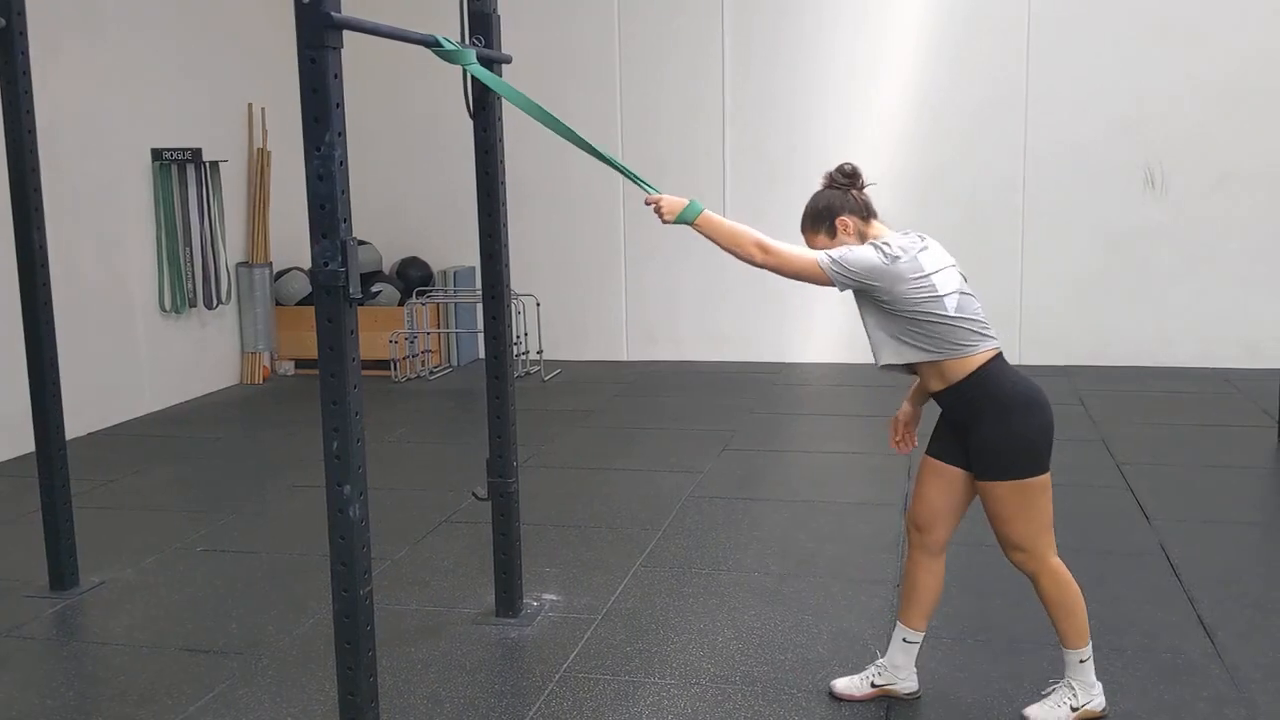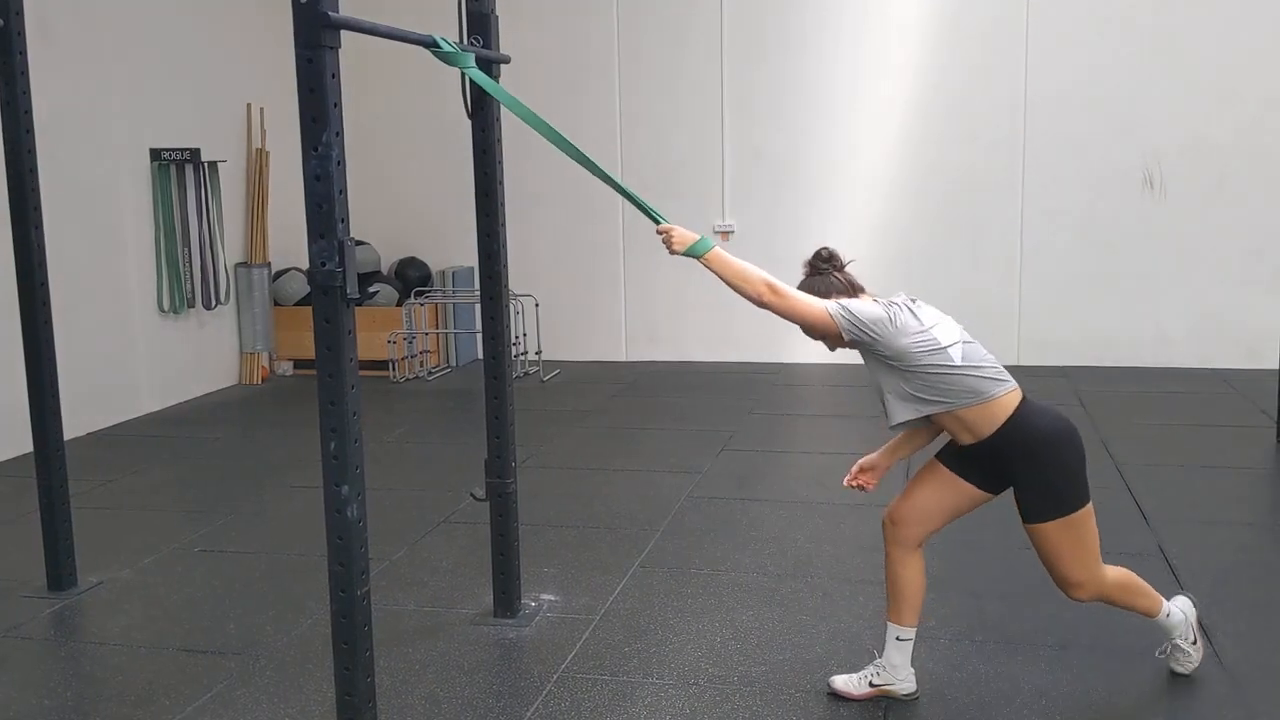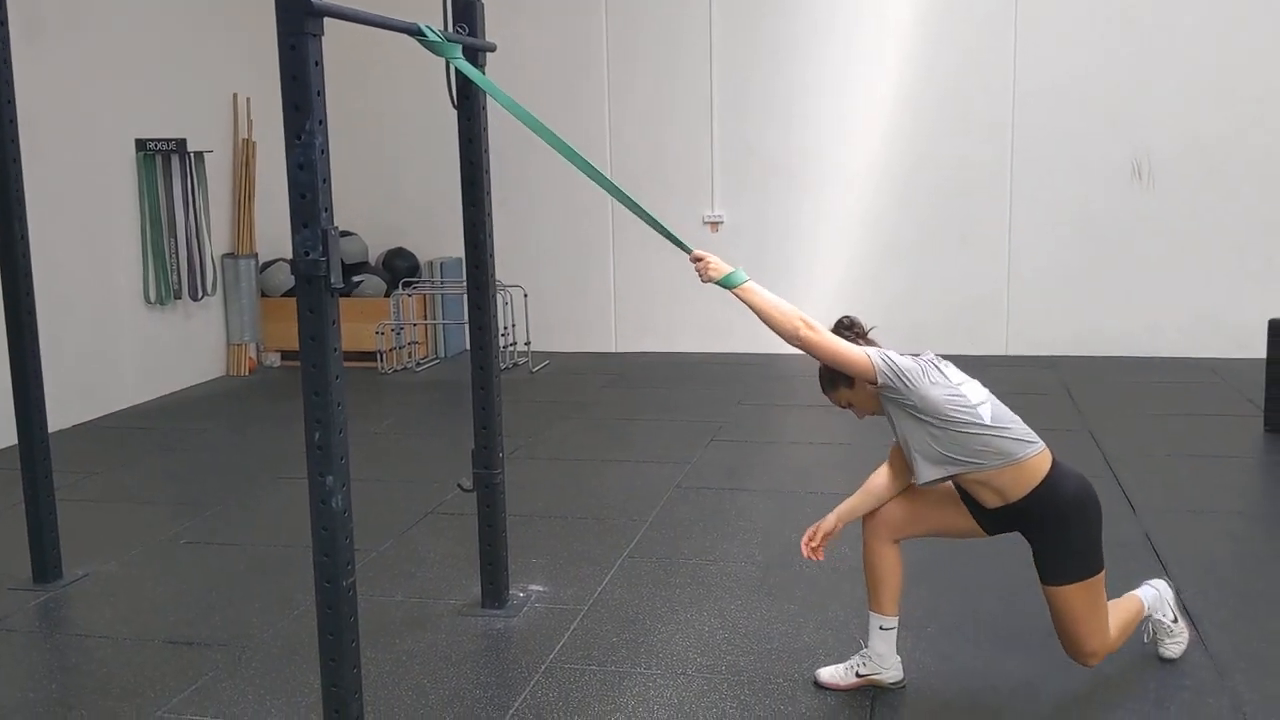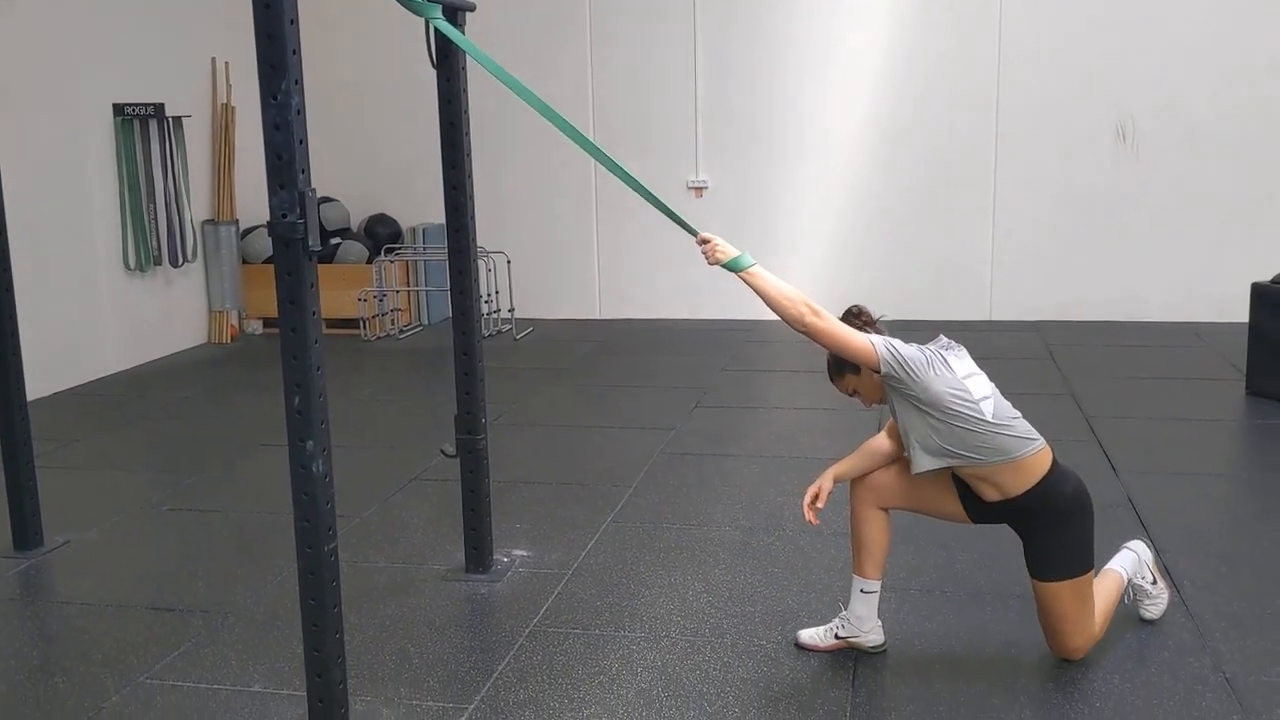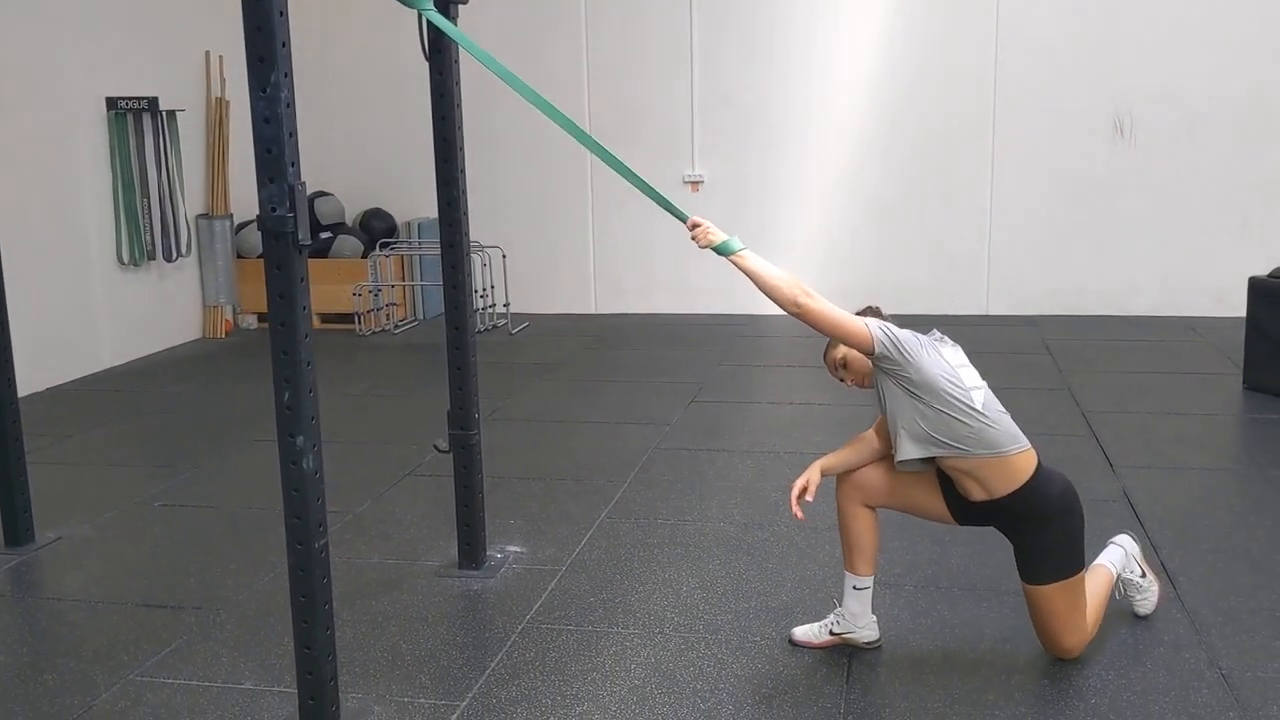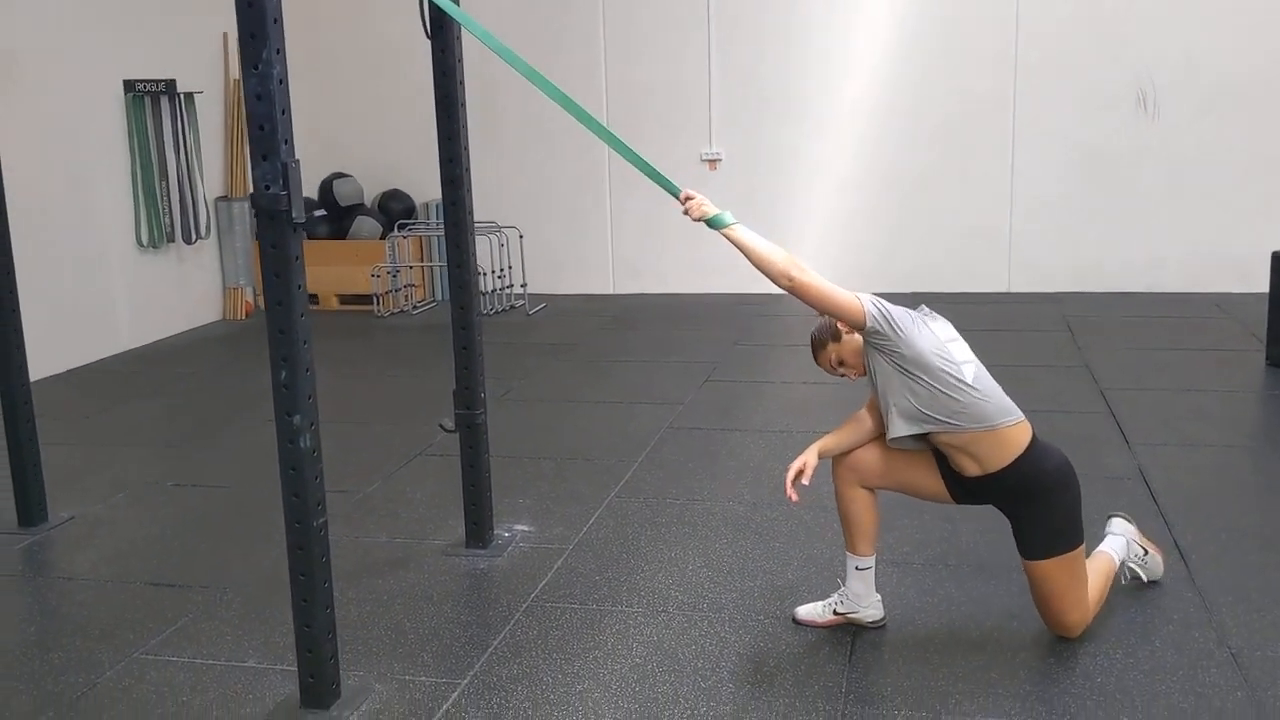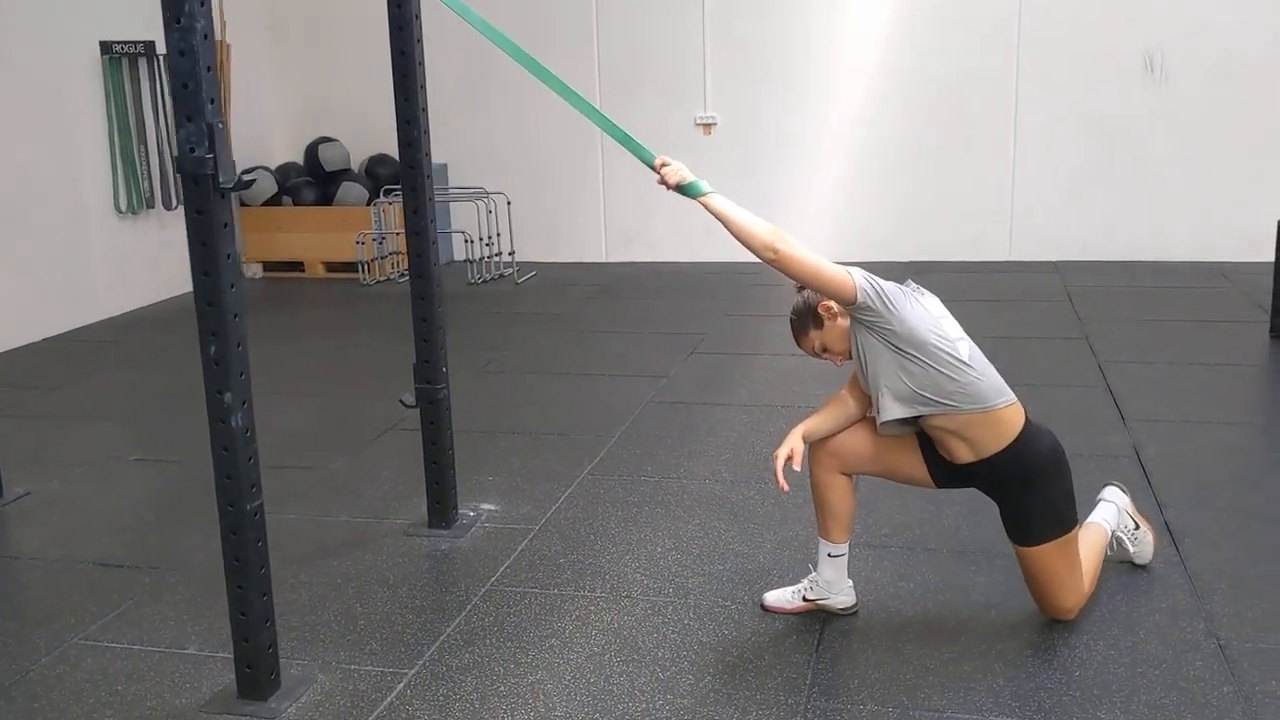
dt=0.7s
person 1, frame 1
left shoulder: (878, 263)
right shoulder: (909, 247)
left elbow: (766, 254)
left wrist: (692, 213)
right wrist: (914, 401)
left hip: (1006, 412)
right hip: (965, 413)
left knee: (1029, 553)
right knee: (926, 533)
right ankle: (897, 672)
person 1, frame 2
left shoulder: (877, 320)
right shoulder: (896, 316)
left elbow: (771, 294)
left wrist: (700, 248)
right wrist: (886, 457)
left hip: (1038, 446)
right hip: (986, 445)
left knee: (1081, 581)
right knee: (901, 526)
left ankle: (1174, 615)
right ankle: (895, 671)
person 1, frame 3
left shoulder: (907, 377)
right shoulder: (907, 395)
left elbow: (805, 332)
right elbow: (897, 472)
left wrist: (734, 279)
right wrist: (837, 518)
left hip: (1057, 507)
right hip: (997, 499)
left knee: (1088, 648)
right knee: (880, 521)
left ankle: (1152, 600)
right ankle: (881, 660)
person 1, frame 4
left shoulder: (912, 366)
right shoulder: (913, 374)
left elbow: (809, 318)
right elbow: (894, 440)
left wrist: (739, 263)
right wrist: (833, 474)
left hip: (1052, 504)
right hip: (989, 490)
left knee: (1072, 647)
right knee: (869, 485)
left ankle: (1129, 564)
right ankle: (862, 624)
person 1, frame 5
left shoulder: (903, 350)
right shoulder: (898, 378)
left elbow: (800, 301)
right elbow: (880, 439)
left wrist: (728, 246)
right wrist: (820, 466)
left hip: (1039, 506)
right hip: (971, 491)
left knee: (1066, 646)
right knee: (854, 482)
left ankle: (1118, 560)
right ankle: (856, 621)
person 1, frame 6
left shoulder: (892, 328)
right shoulder: (888, 355)
left elbow: (793, 277)
right elbow: (874, 417)
left wrist: (721, 220)
right wrist: (817, 449)
left hip: (1034, 480)
right hip: (970, 471)
left knee: (1069, 623)
right knee: (851, 464)
left ankle: (1119, 545)
right ankle: (860, 601)
person 1, frame 7
left shoulder: (882, 304)
right shoulder: (872, 332)
left elbow: (775, 247)
right elbow: (858, 398)
left wrist: (698, 189)
right wrist: (800, 431)
left hip: (1024, 464)
right hip: (955, 455)
left knee: (1062, 606)
right knee: (828, 451)
left ankle: (1110, 514)
right ankle: (832, 587)
